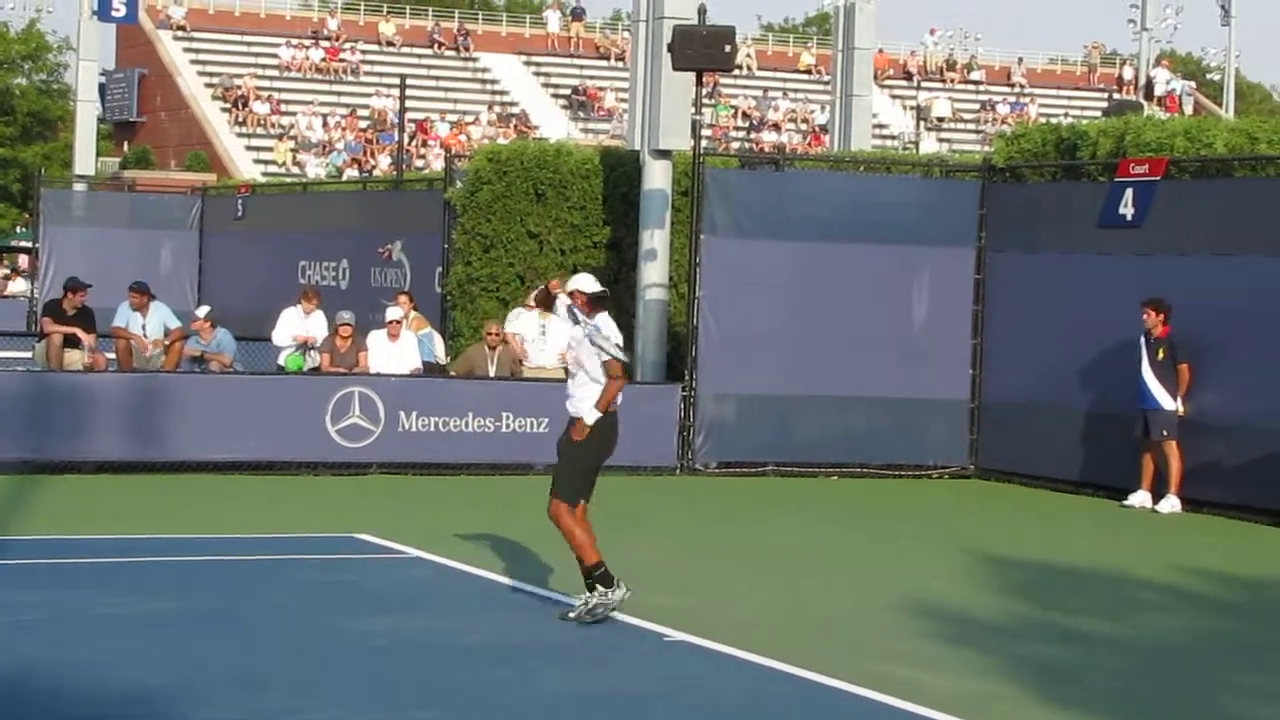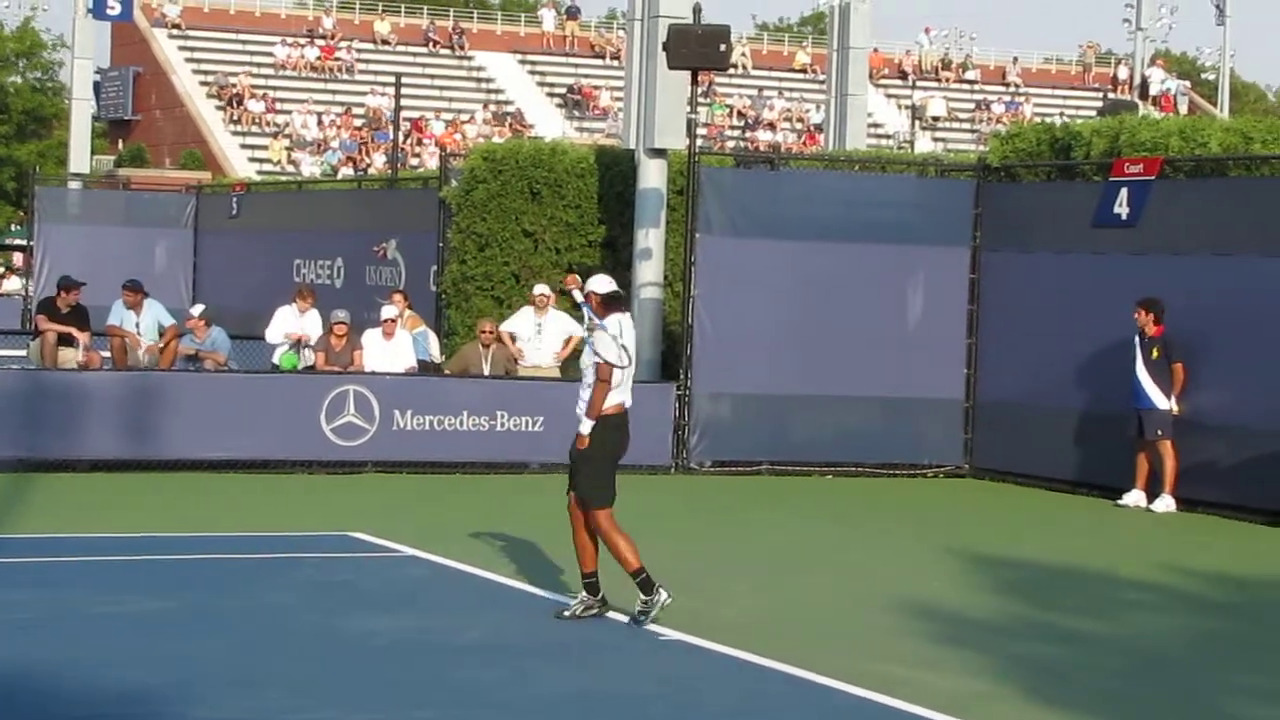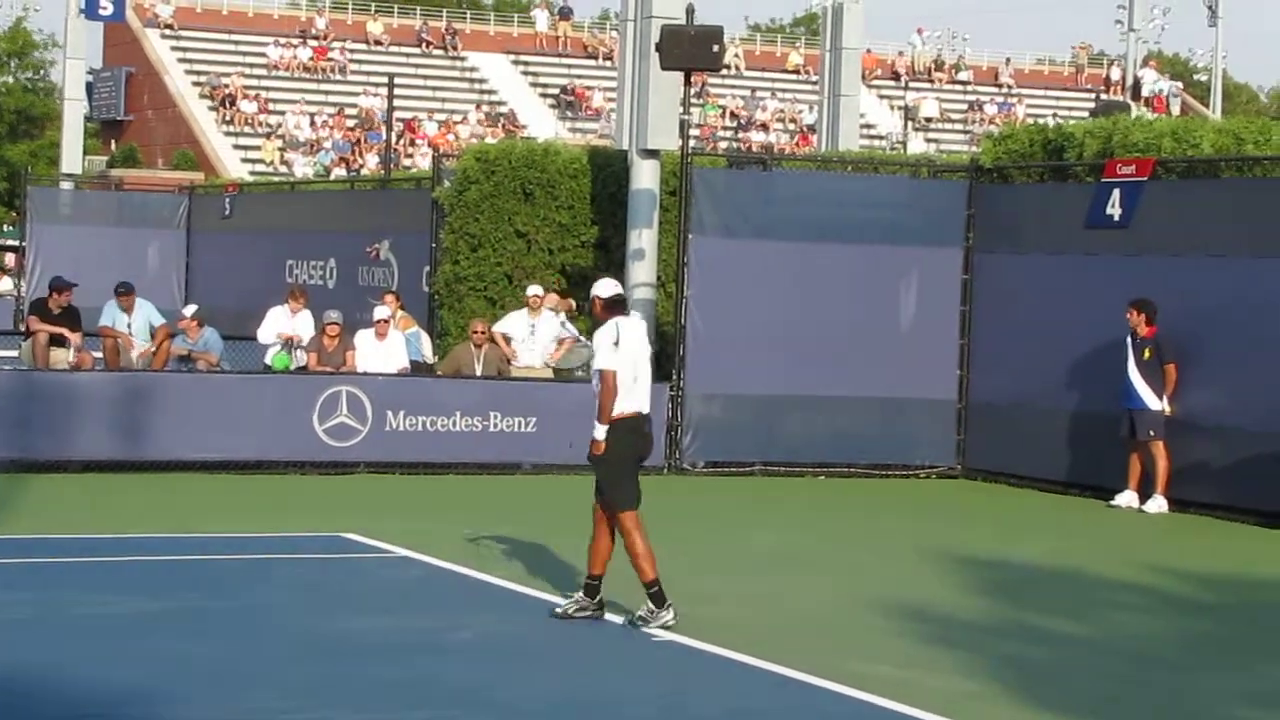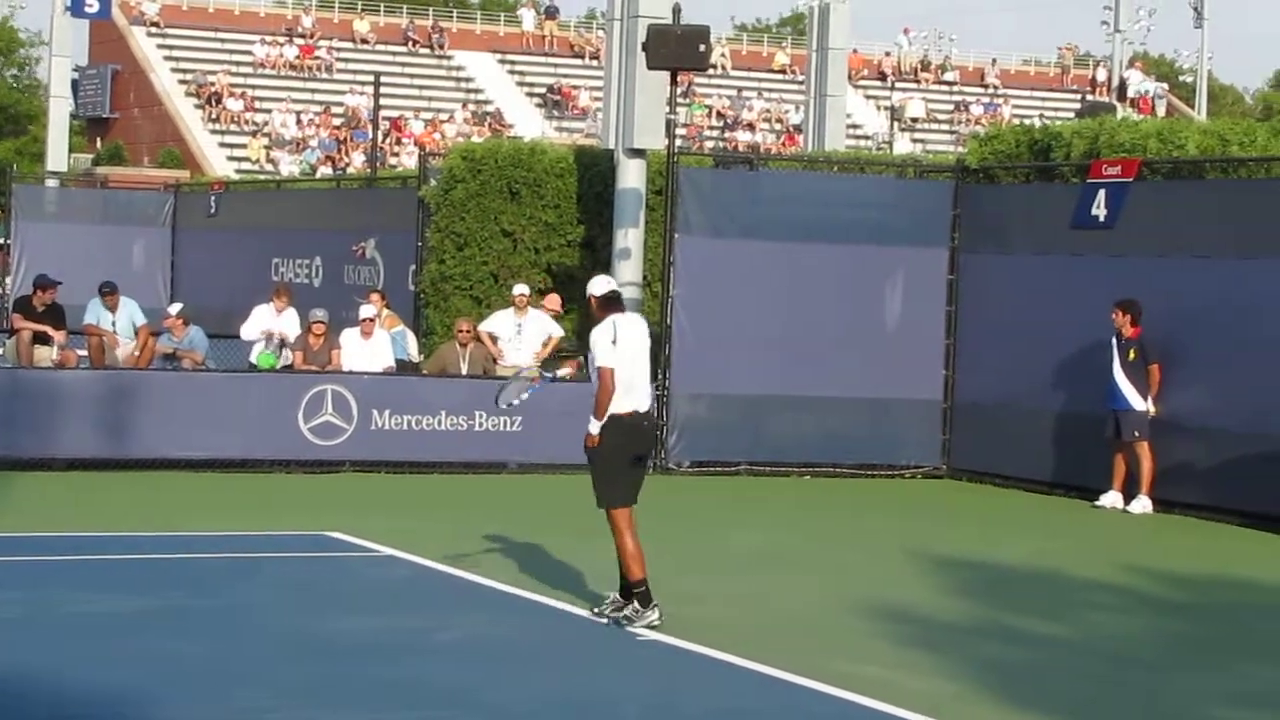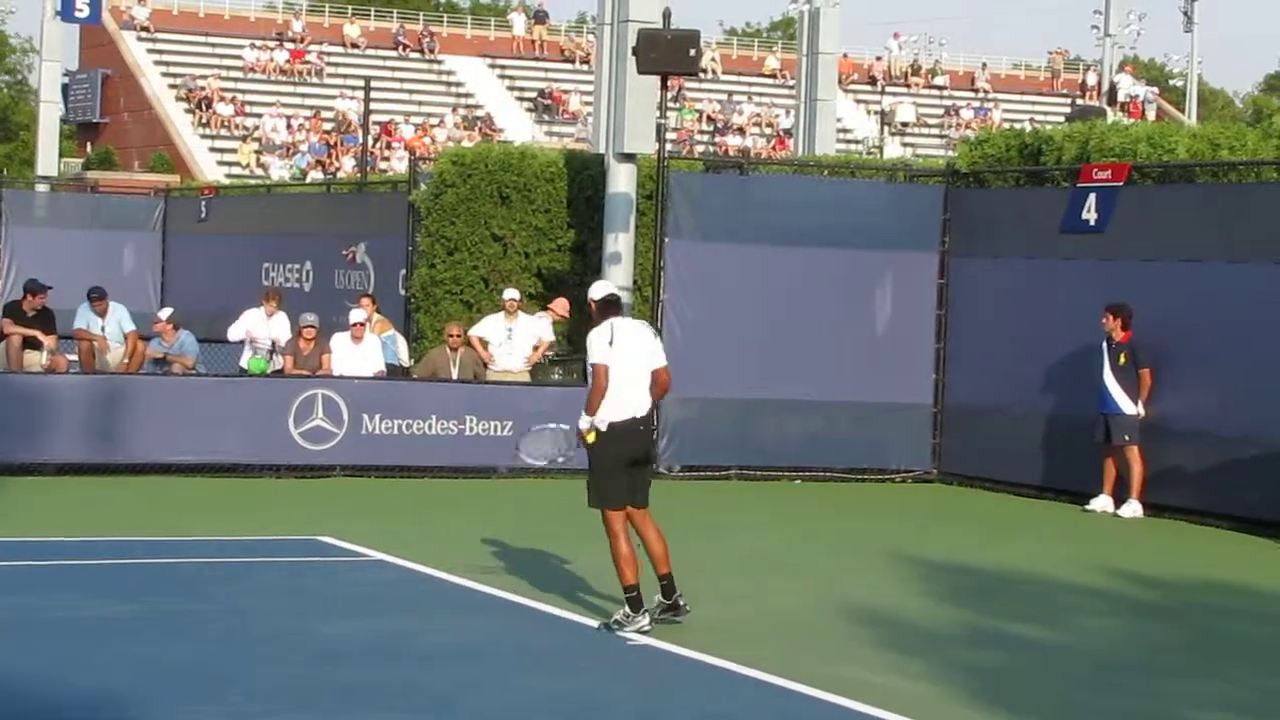
dt=0.2s
person 1, frame 1
left shoulder: (602, 328)
right shoulder: (588, 322)
left elbow: (617, 379)
left wrist: (589, 419)
left hip: (593, 428)
right hip: (583, 427)
left knee: (560, 511)
right knee: (573, 512)
left ankle: (607, 585)
right ankle: (596, 592)
person 1, frame 2
left shoulder: (606, 328)
right shoulder: (622, 320)
left elbow: (604, 381)
right elbow: (591, 315)
left wrist: (585, 428)
right wrist: (575, 289)
left hip: (602, 428)
right hip: (609, 426)
left knee: (600, 520)
right knee: (578, 508)
left ankle: (652, 593)
right ankle: (592, 595)
person 1, frame 3
left shoulder: (605, 334)
right shoulder: (637, 323)
left elbow: (609, 388)
left wrist: (599, 435)
left hip: (619, 431)
right hip: (640, 426)
left knee: (627, 522)
right knee: (603, 514)
left ankle: (659, 605)
right ankle: (590, 596)
person 1, frame 4
left shoulder: (602, 332)
right shoulder: (639, 322)
left elbow: (606, 386)
left wrist: (594, 427)
right wrist: (585, 364)
left hip: (616, 429)
right hip: (642, 424)
left knee: (619, 520)
right knee: (624, 515)
left ankle: (642, 606)
right ankle: (629, 593)
person 1, frame 5
left shoulder: (600, 334)
right shoulder: (644, 330)
left elbow: (600, 383)
right elbow: (664, 381)
left wrist: (586, 420)
left hip: (611, 434)
right hip: (642, 430)
left knee: (616, 525)
right knee: (640, 515)
left ankle: (635, 611)
right ankle: (671, 597)
person 2, frame 1
left shoulder: (1170, 341)
right shoulder: (1144, 339)
left elbow: (1184, 372)
left wrist: (1178, 399)
right wrist: (1145, 395)
left hip: (1164, 405)
right hip: (1147, 404)
left knee: (1169, 448)
right knee: (1147, 448)
left ankle: (1172, 498)
right ankle: (1144, 493)
person 2, frame 2
left shoulder: (1165, 340)
right shoulder: (1138, 338)
left elbow: (1179, 371)
left wrist: (1172, 399)
right wrist: (1139, 394)
left hip: (1159, 404)
right hip: (1141, 403)
left knee: (1164, 447)
right knee: (1142, 447)
left ankle: (1167, 497)
right ankle: (1139, 492)
person 2, frame 3
left shoulder: (1157, 340)
right shoulder: (1130, 339)
left elbow: (1171, 372)
left wrist: (1164, 399)
right wrist: (1131, 395)
left hip: (1151, 405)
right hip: (1133, 404)
left knee: (1156, 448)
right knee: (1134, 448)
left ankle: (1159, 498)
right ankle: (1131, 493)
person 2, frame 4
left shoulder: (1142, 341)
right shoulder: (1116, 340)
left elbow: (1155, 373)
left wrist: (1149, 401)
right wrist: (1116, 396)
left hip: (1135, 406)
right hip: (1117, 404)
left knee: (1141, 448)
right knee: (1119, 448)
left ankle: (1144, 498)
right ankle: (1116, 494)
person 2, frame 5
left shoulder: (1132, 346)
right shoulder: (1106, 344)
left elbow: (1145, 378)
left wrist: (1140, 405)
right wrist: (1106, 401)
left hip: (1125, 410)
right hip: (1107, 408)
left knee: (1131, 452)
right knee: (1109, 452)
left ankle: (1134, 503)
right ankle: (1106, 498)
